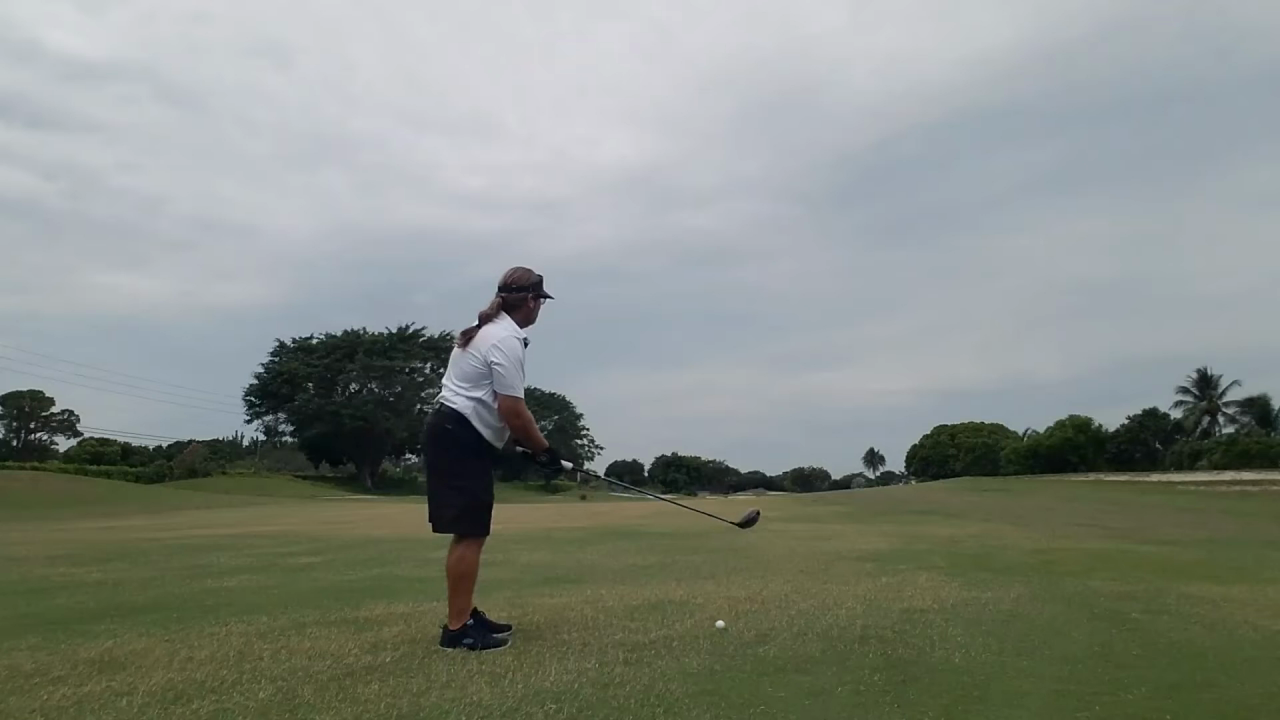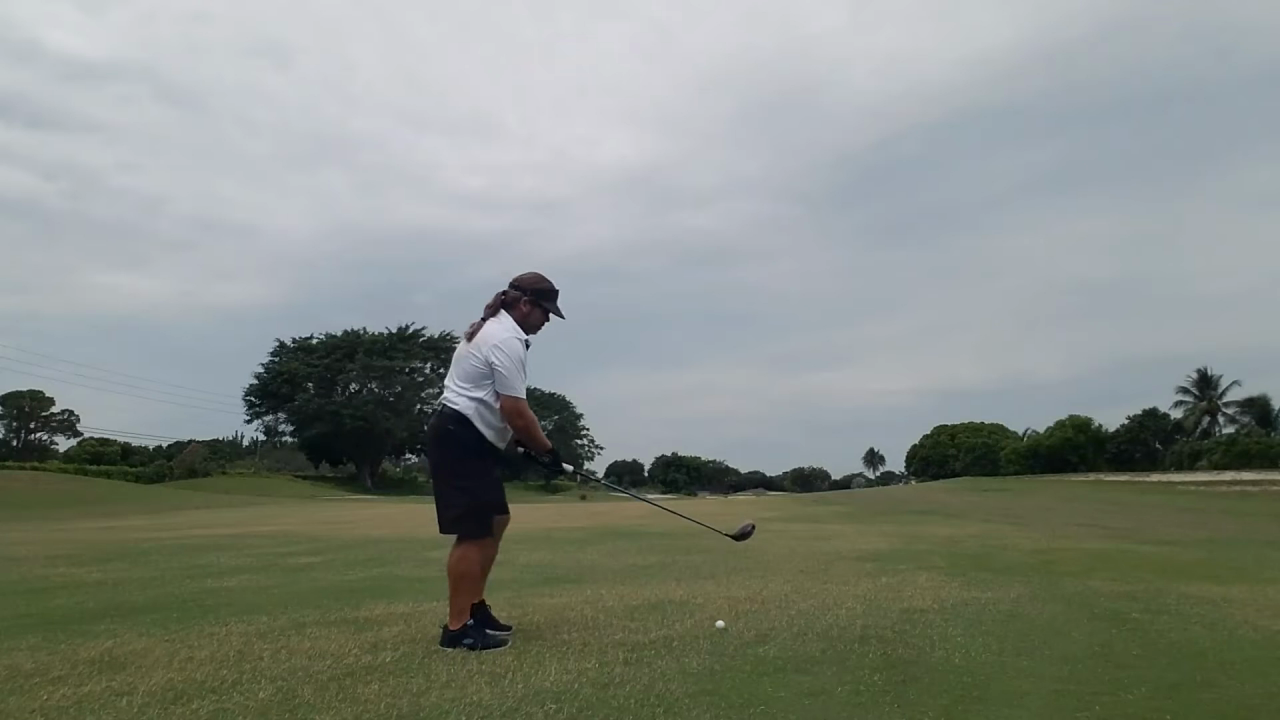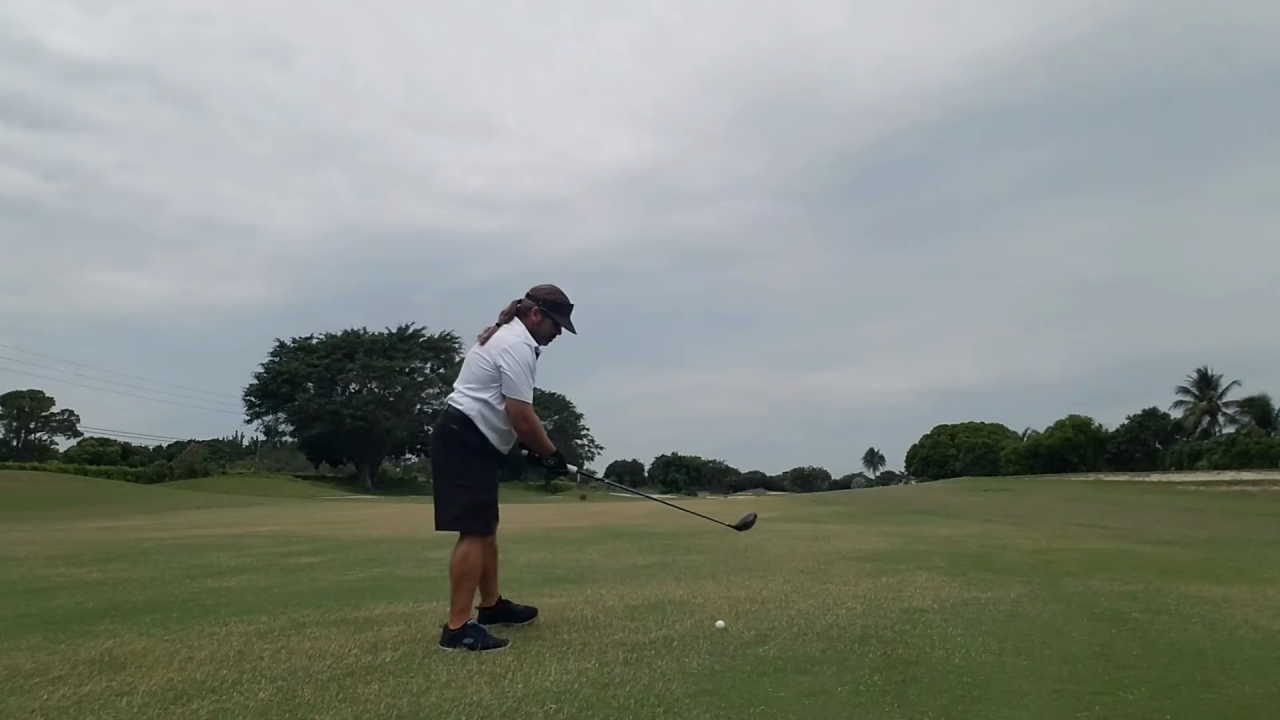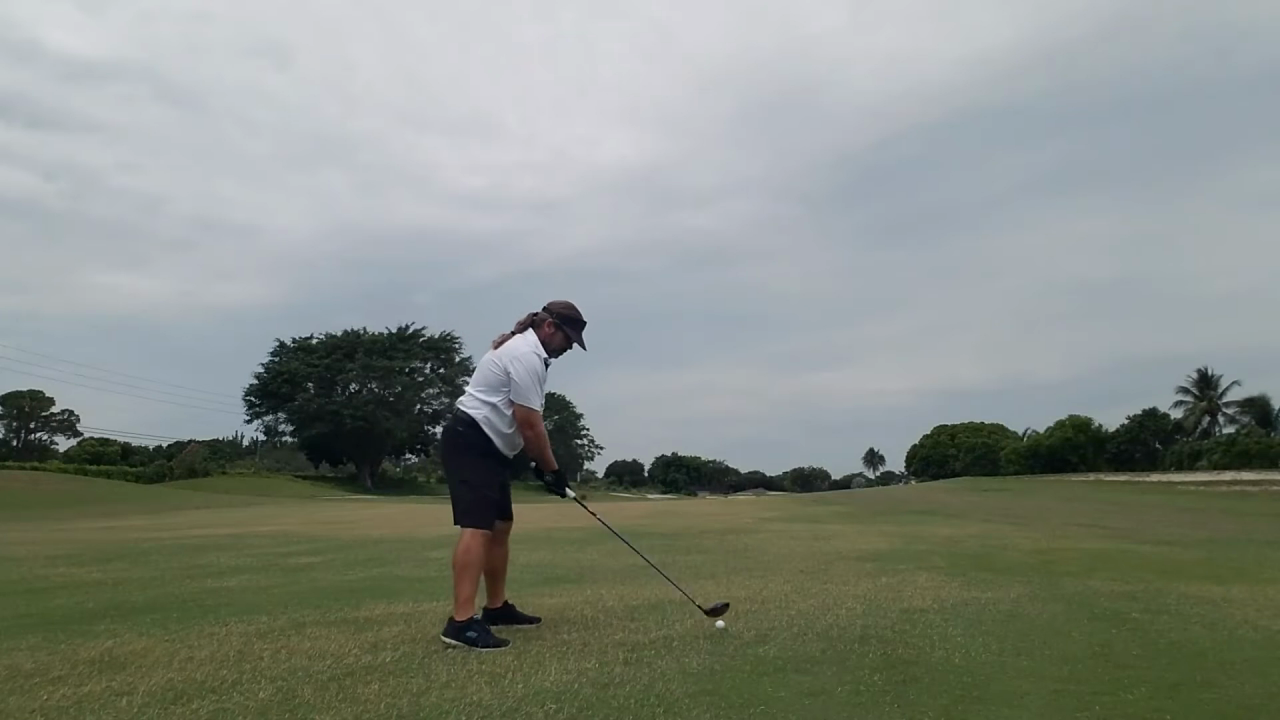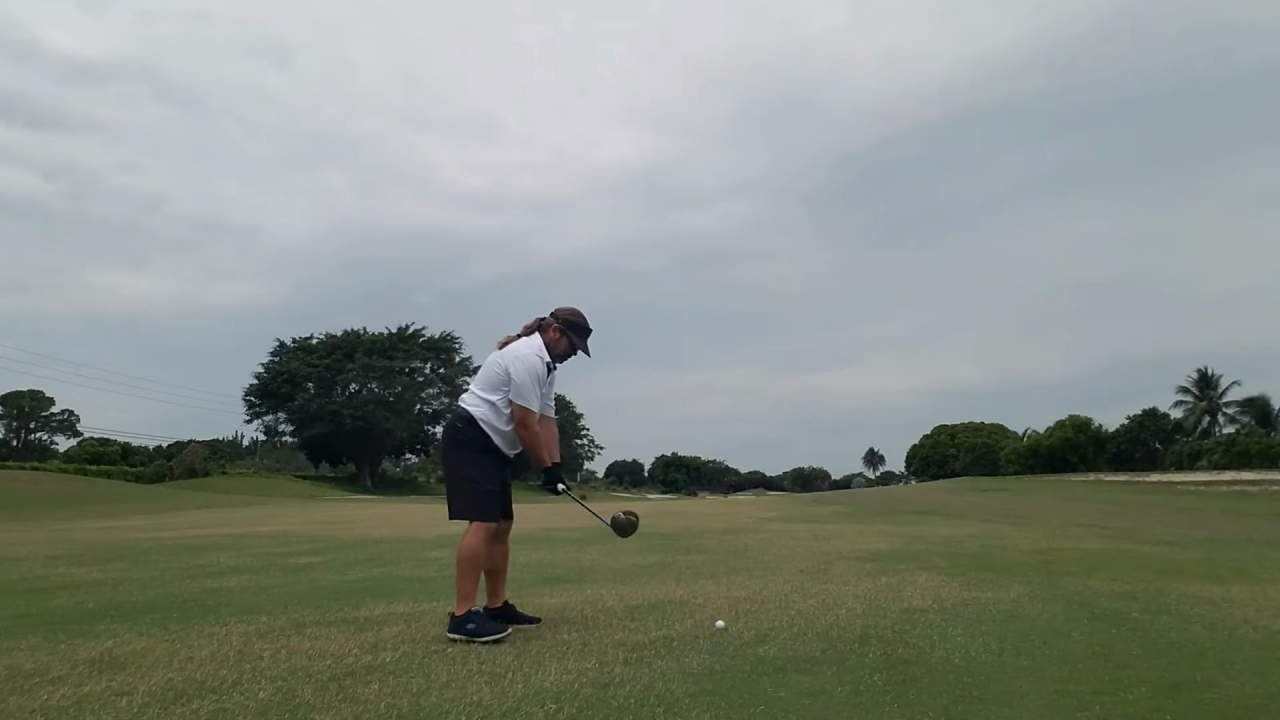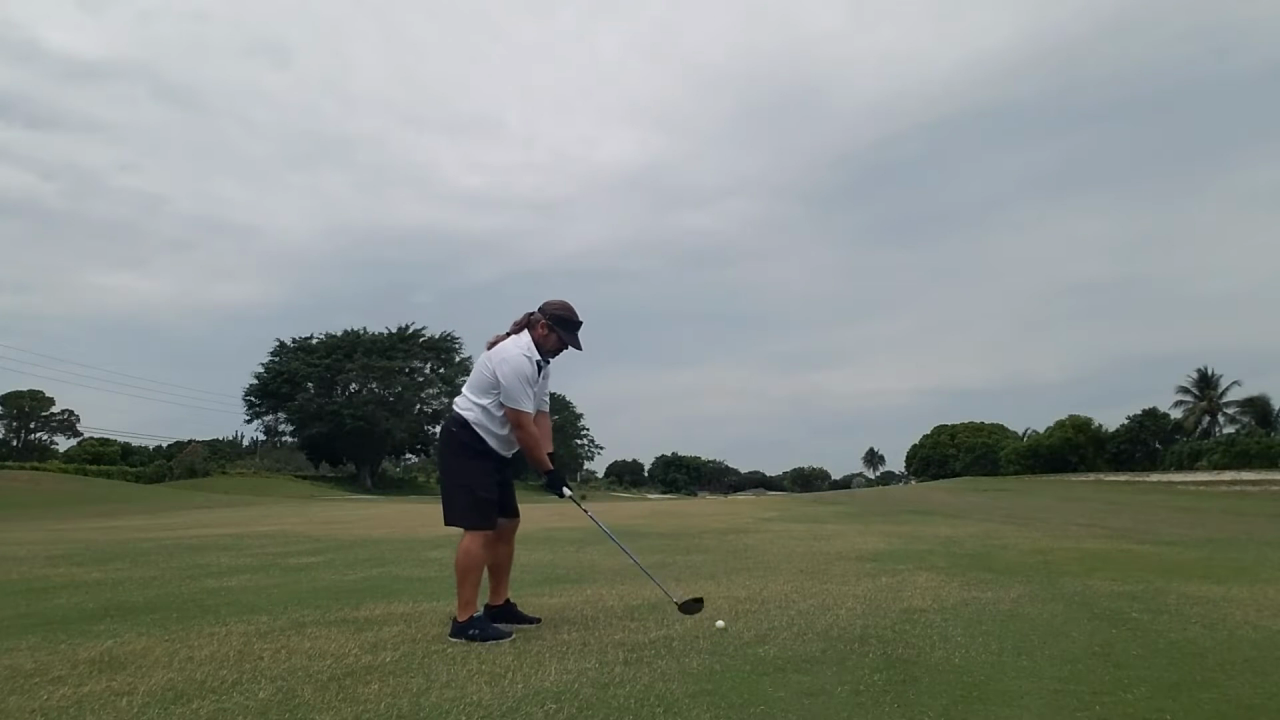
dt=0.3s
person 1, frame 1
left shoulder: (490, 330)
right shoulder: (507, 341)
right elbow: (513, 412)
left wrist: (532, 442)
right wrist: (543, 450)
left hip: (454, 436)
right hip: (462, 441)
left knee: (470, 533)
right knee: (469, 534)
left ankle: (465, 615)
right ankle: (456, 628)
person 1, frame 2
left shoulder: (494, 330)
right shoulder: (507, 340)
right elbow: (515, 411)
left wrist: (529, 443)
right wrist: (546, 450)
left hip: (467, 440)
right hip: (462, 442)
left knee: (496, 521)
right knee: (473, 533)
left ankle: (474, 606)
right ankle: (457, 628)
person 1, frame 3
left shoulder: (508, 338)
right shoulder: (517, 346)
left elbow: (510, 411)
right elbow: (521, 416)
left wrist: (534, 447)
right wrist: (551, 453)
left hip: (472, 443)
right hip: (465, 443)
left knee: (485, 530)
right knee: (474, 532)
left ankle: (491, 605)
right ankle: (458, 627)
person 1, frame 4
left shoulder: (533, 355)
right shoulder: (526, 355)
left elbow: (532, 420)
right elbow: (528, 424)
left wrist: (544, 465)
right wrist: (552, 470)
left hip: (488, 447)
right hip: (470, 443)
left knee: (499, 526)
right knee: (477, 527)
left ankle: (496, 606)
right ankle: (462, 621)
person 1, frame 5
left shoulder: (543, 363)
right shoulder: (527, 357)
left elbow: (546, 421)
right elbow: (525, 425)
left wrist: (555, 466)
right wrist: (545, 469)
left hip: (491, 447)
right hip: (469, 440)
left knee: (501, 525)
right knee: (482, 523)
left ankle: (496, 606)
right ankle: (464, 615)
person 1, frame 6
left shoulder: (539, 360)
right shoulder: (516, 357)
left elbow: (540, 417)
right elbow: (522, 427)
left wrist: (549, 460)
right wrist: (547, 471)
left hip: (493, 449)
right hip: (468, 444)
left knee: (505, 526)
right knee: (480, 529)
left ankle: (498, 606)
right ankle: (465, 620)
